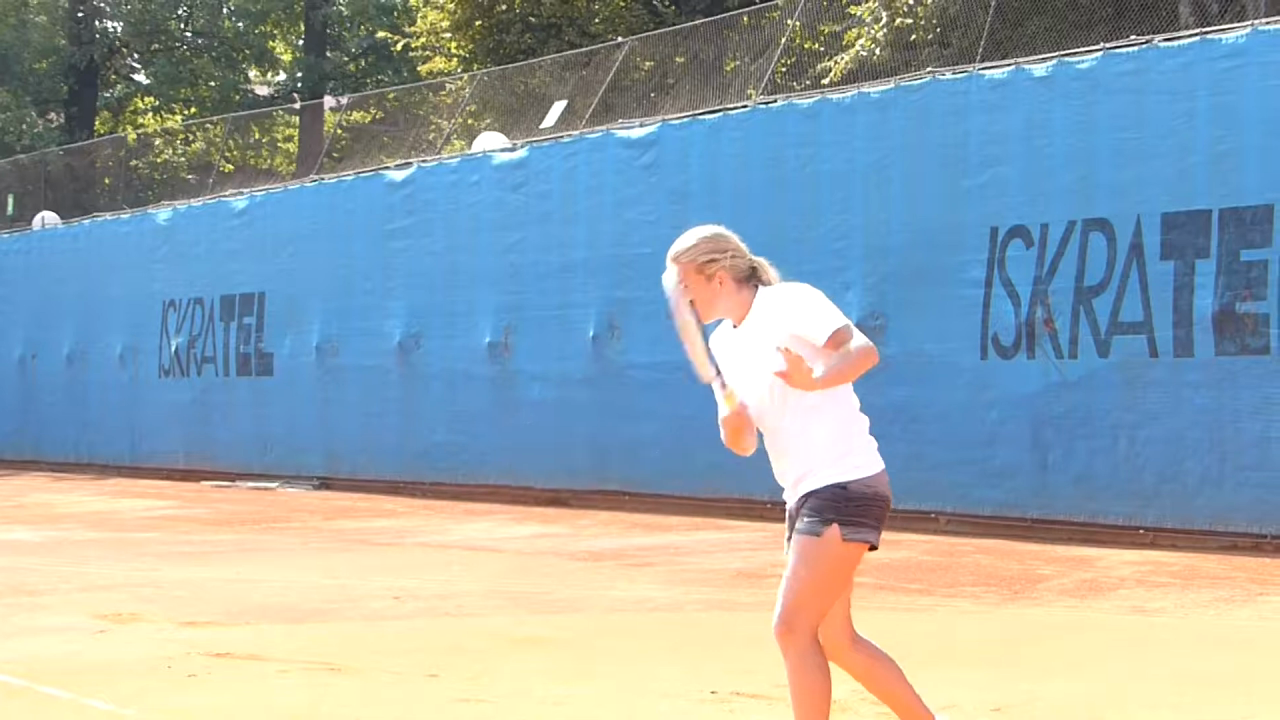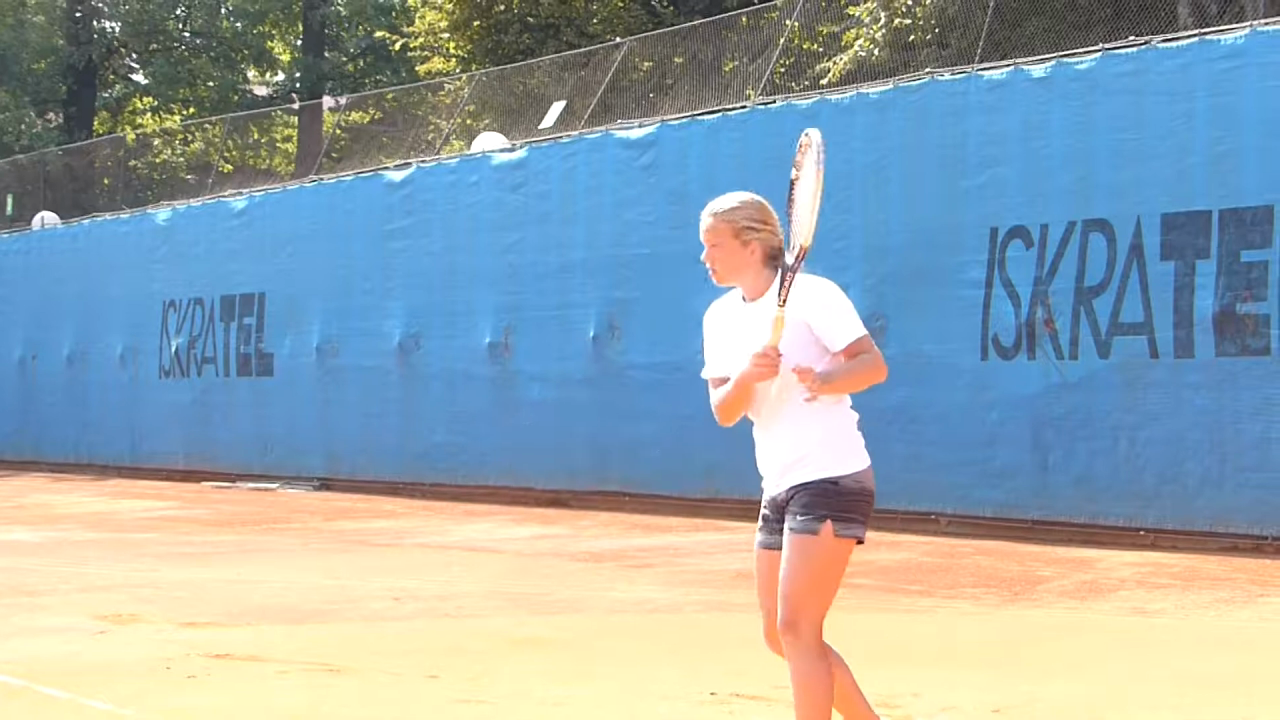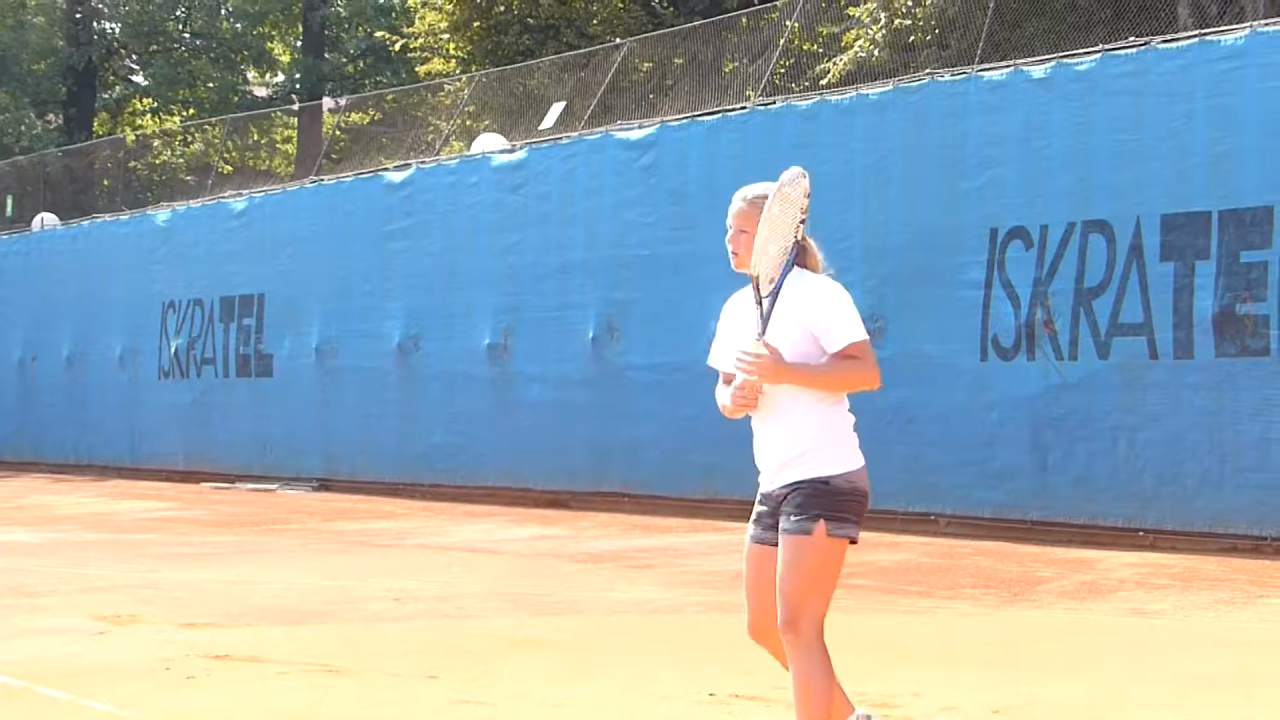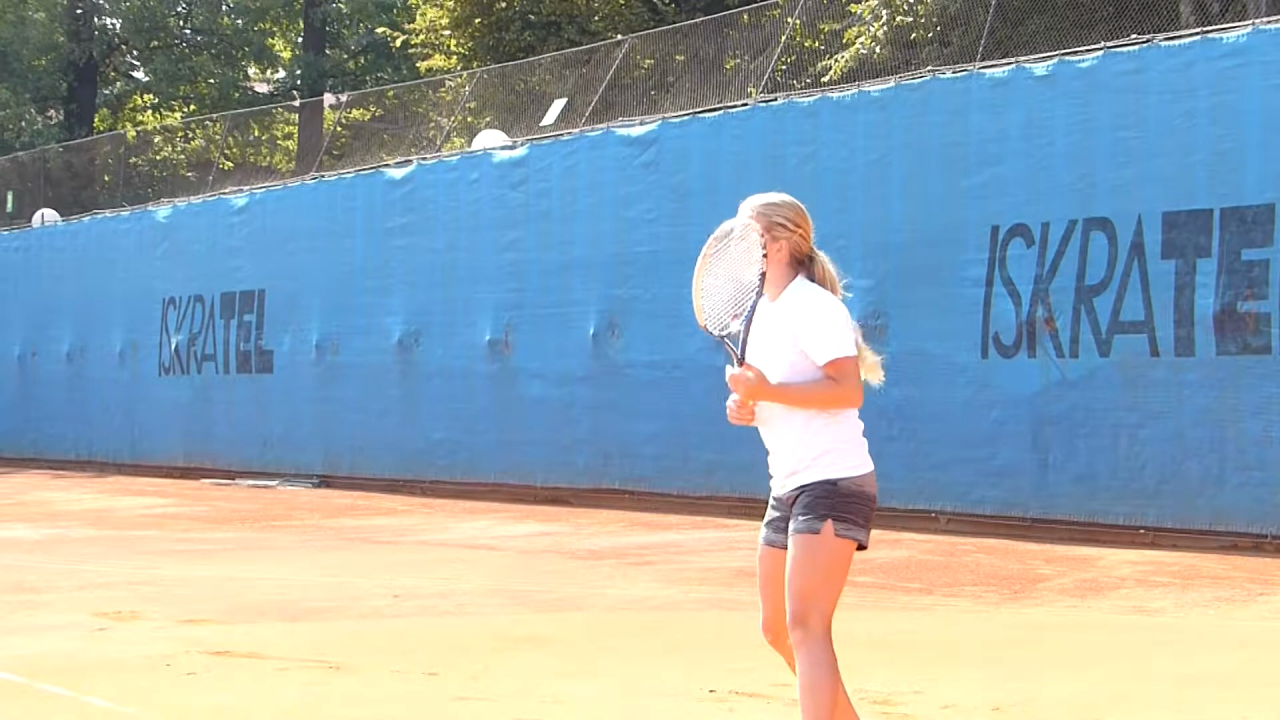
dt=0.2s
person 1, frame 1
left shoulder: (792, 301)
right shoulder: (720, 345)
left elbow: (864, 351)
right elbow: (744, 441)
left wrist: (815, 380)
right wrist: (729, 423)
left hip: (846, 488)
right hip: (808, 498)
left knee: (792, 628)
right knee: (837, 642)
person 1, frame 2
left shoulder: (812, 294)
right shoulder: (720, 317)
left elbow: (874, 365)
right elbow: (725, 413)
left wrist: (826, 382)
right wrist: (748, 377)
left hip: (833, 481)
right hip: (781, 491)
left knee: (795, 628)
right knee: (780, 635)
person 1, frame 3
left shoulder: (819, 294)
right shoulder: (737, 308)
left elbow: (868, 373)
right elbow: (726, 398)
left wrist: (789, 371)
right wrist: (737, 395)
left hip: (825, 481)
right hip: (776, 487)
left knee: (797, 629)
right knee: (763, 628)
person 1, frame 4
left shoulder: (814, 306)
right shoulder: (756, 314)
left elbow: (849, 391)
left wrist: (770, 391)
right wrist: (740, 405)
left hip: (835, 484)
right hip: (789, 489)
left knee: (805, 628)
right knee: (778, 629)
